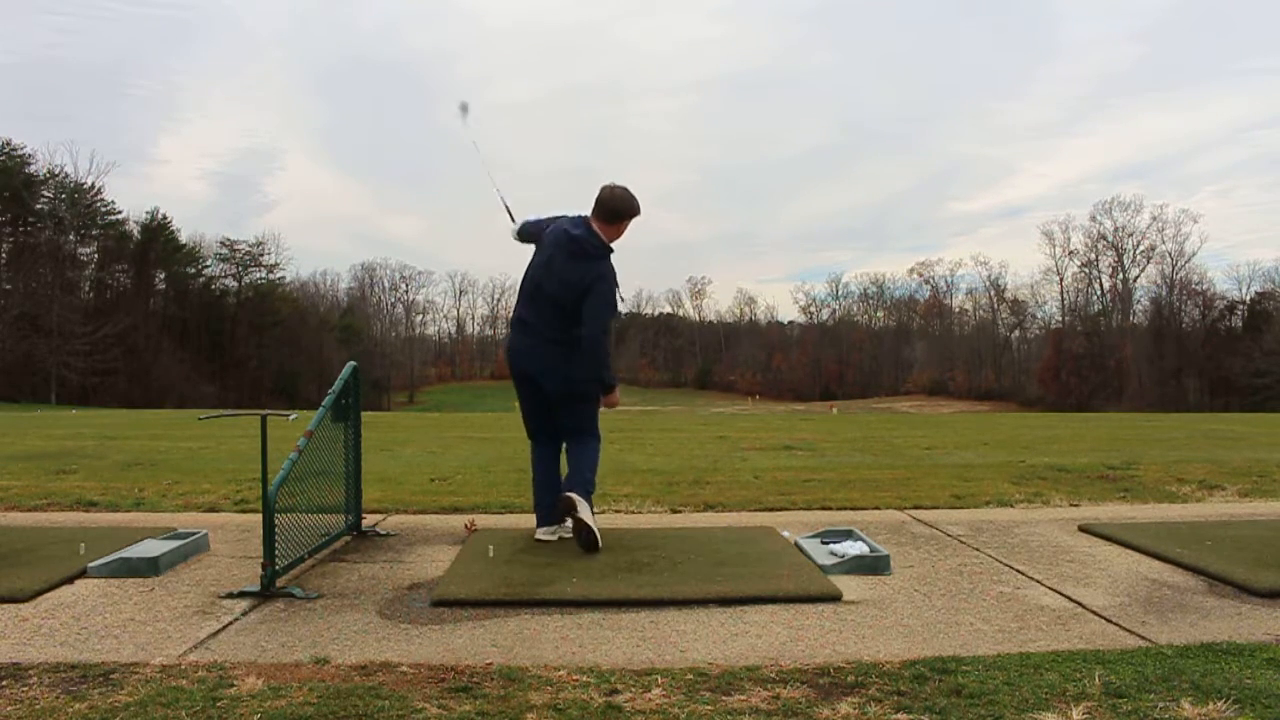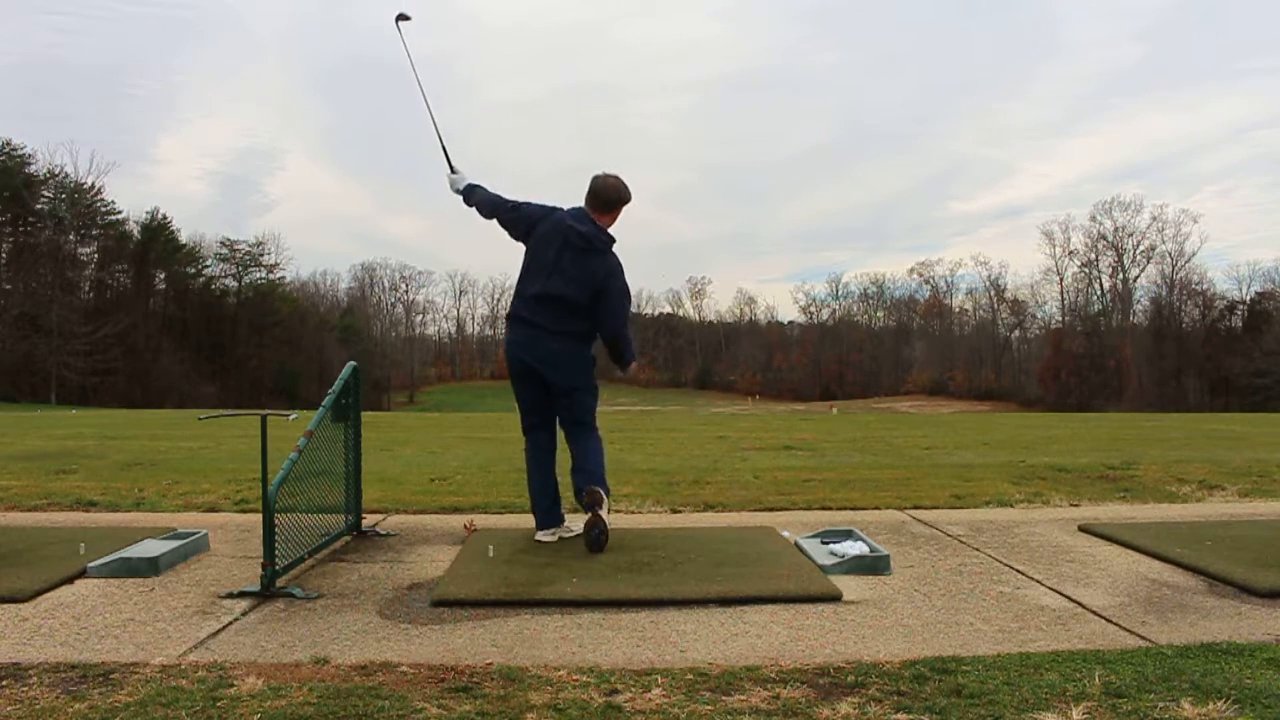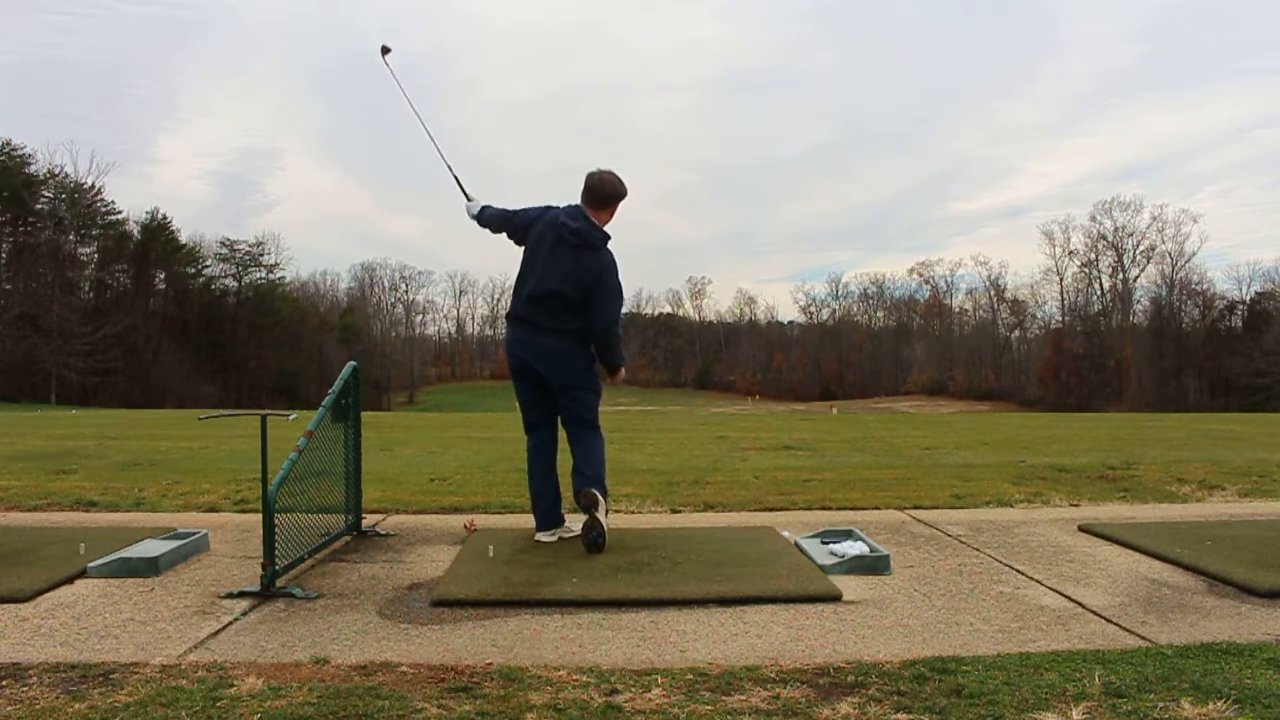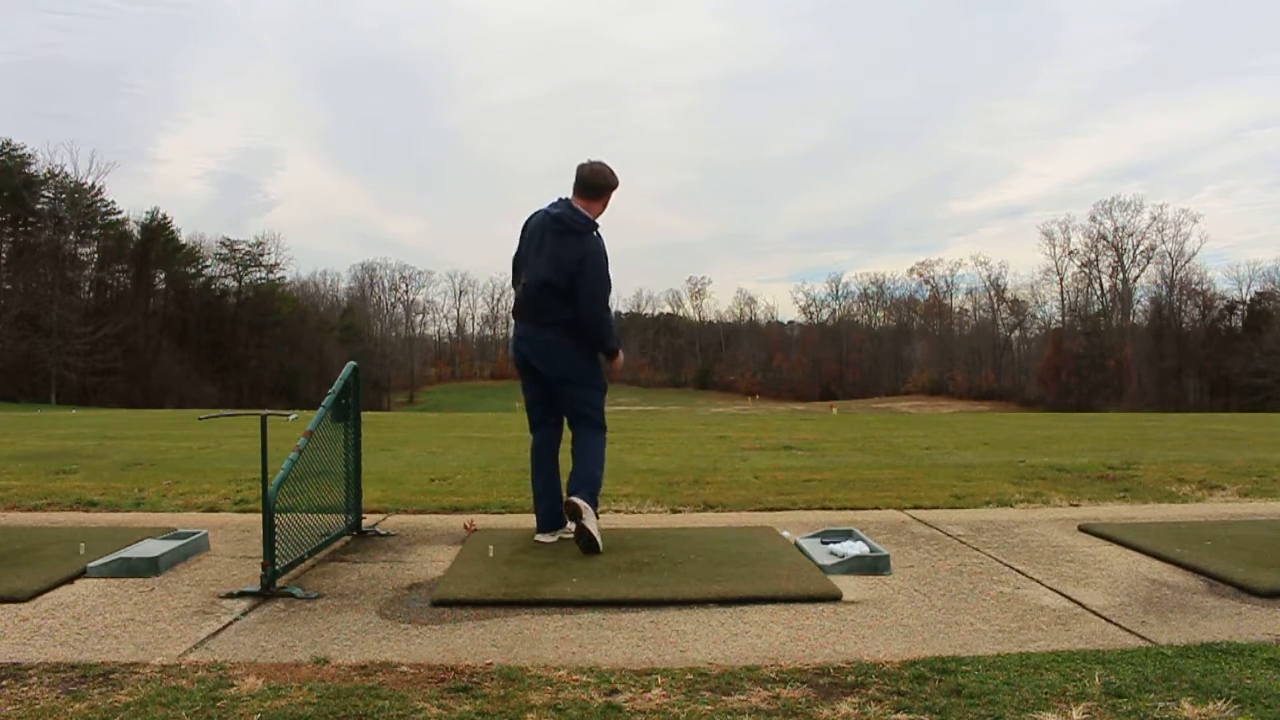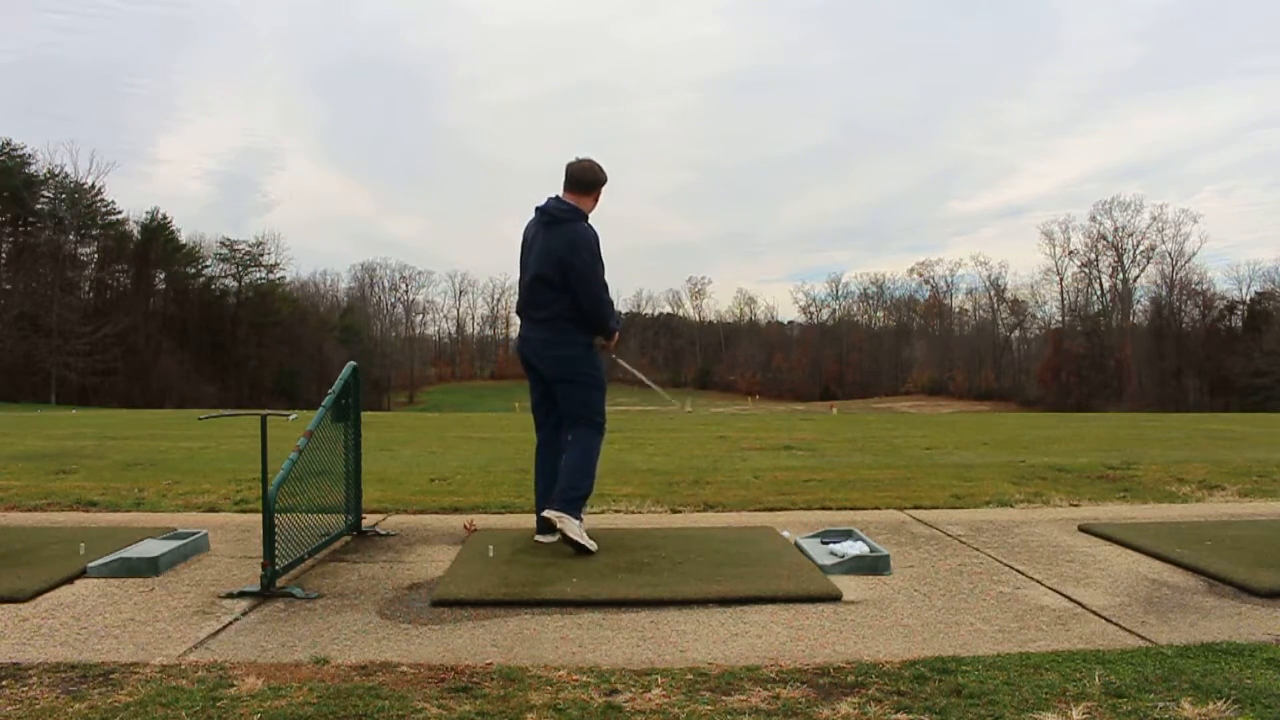
dt=0.4s
person 1, frame 1
left shoulder: (558, 230)
right shoulder: (599, 271)
left elbow: (531, 229)
right elbow: (594, 335)
left wrist: (524, 230)
right wrist: (607, 385)
left hip: (521, 348)
right hip: (562, 359)
left knee: (543, 436)
right knee: (583, 436)
left ankle: (548, 519)
right ankle: (576, 495)
person 1, frame 2
left shoulder: (546, 221)
right shoulder: (606, 264)
left elbow: (499, 206)
right elbow: (613, 326)
left wrist: (466, 187)
right wrist: (626, 360)
left hip: (521, 344)
right hip: (566, 354)
left knee: (538, 433)
right knee: (582, 430)
left ankle: (548, 522)
right ankle: (593, 491)
person 1, frame 3
left shoulder: (544, 221)
right shoulder: (600, 259)
left elbow: (504, 220)
right elbow: (604, 324)
left wrist: (479, 211)
right wrist: (615, 365)
left hip: (521, 343)
right hip: (565, 352)
left knee: (539, 432)
right knee: (584, 429)
left ankle: (548, 521)
right ankle: (593, 492)
person 1, frame 4
left shoulder: (537, 222)
right shoulder: (588, 245)
left elbow: (519, 273)
right elbow: (593, 311)
right wrist: (612, 350)
left hip: (526, 340)
right hip: (568, 347)
left knee: (544, 431)
right knee: (589, 426)
left ankle: (549, 521)
right ankle: (583, 498)
person 1, frame 5
left shoulder: (535, 226)
right shoulder: (580, 234)
right elbow: (593, 295)
right wrist: (610, 329)
left hip: (533, 338)
right hip: (567, 344)
left knee: (550, 429)
right knee: (587, 426)
left ankle: (547, 518)
right ankle: (564, 510)
